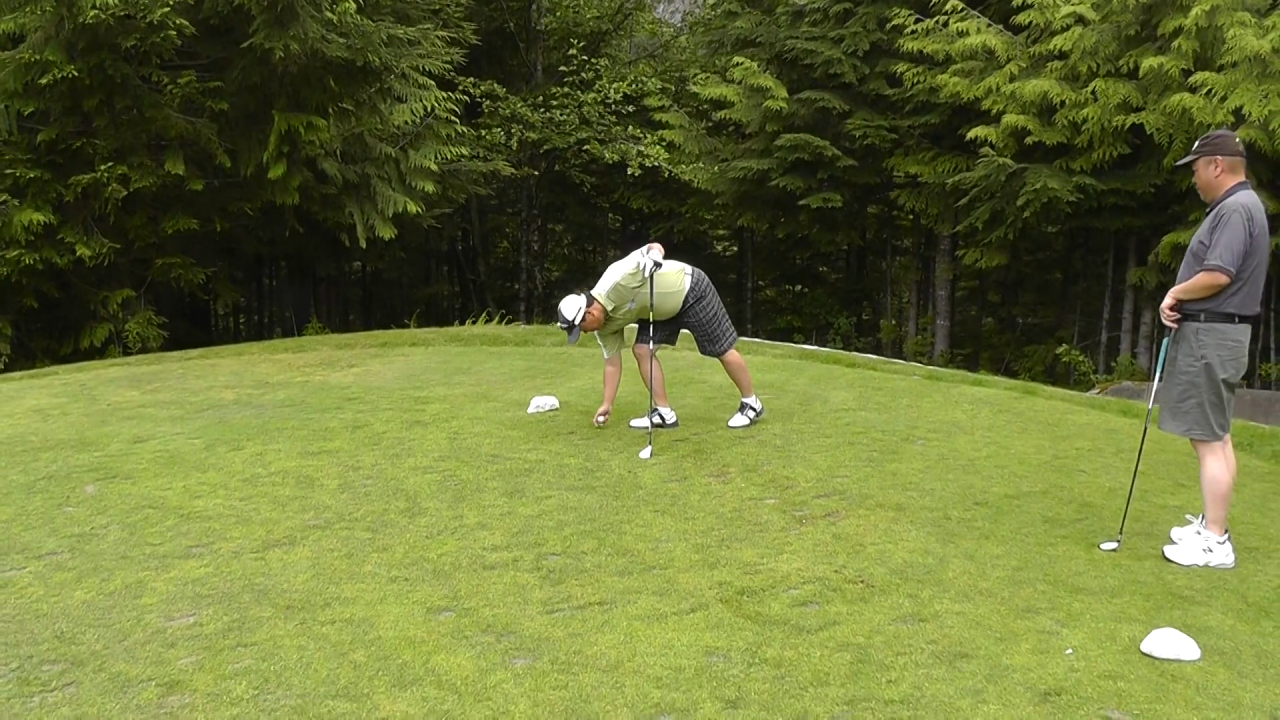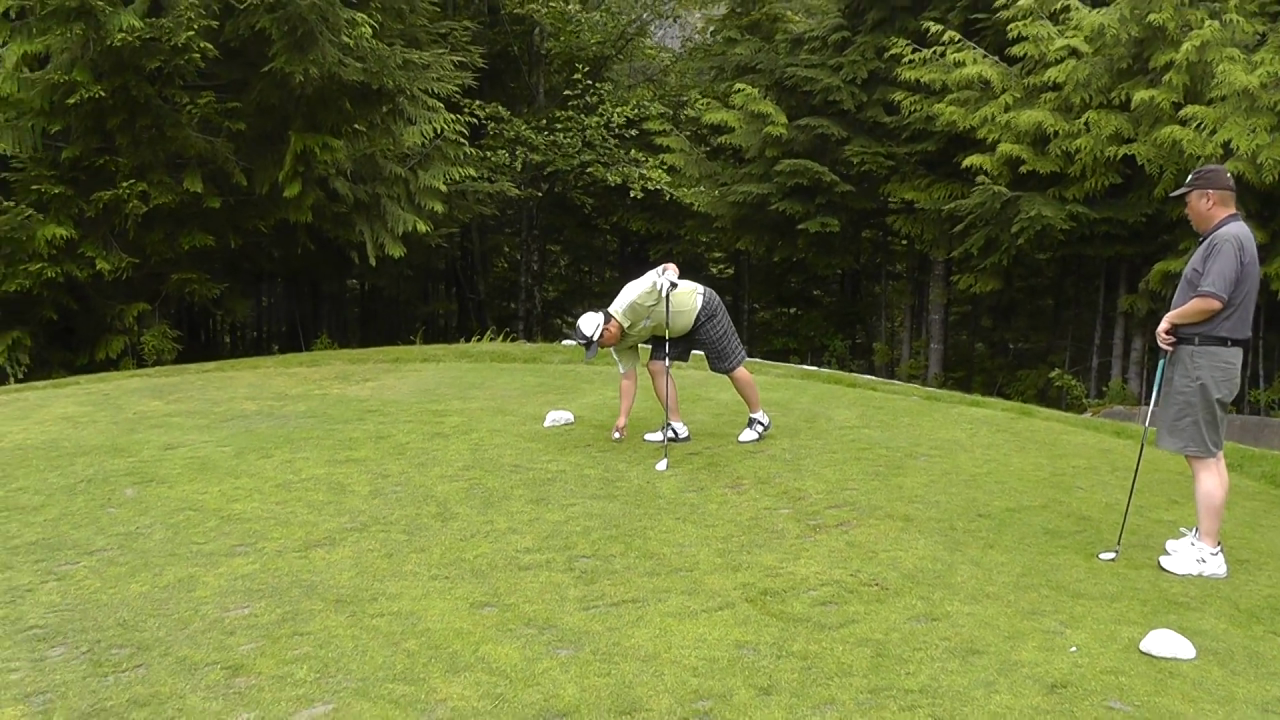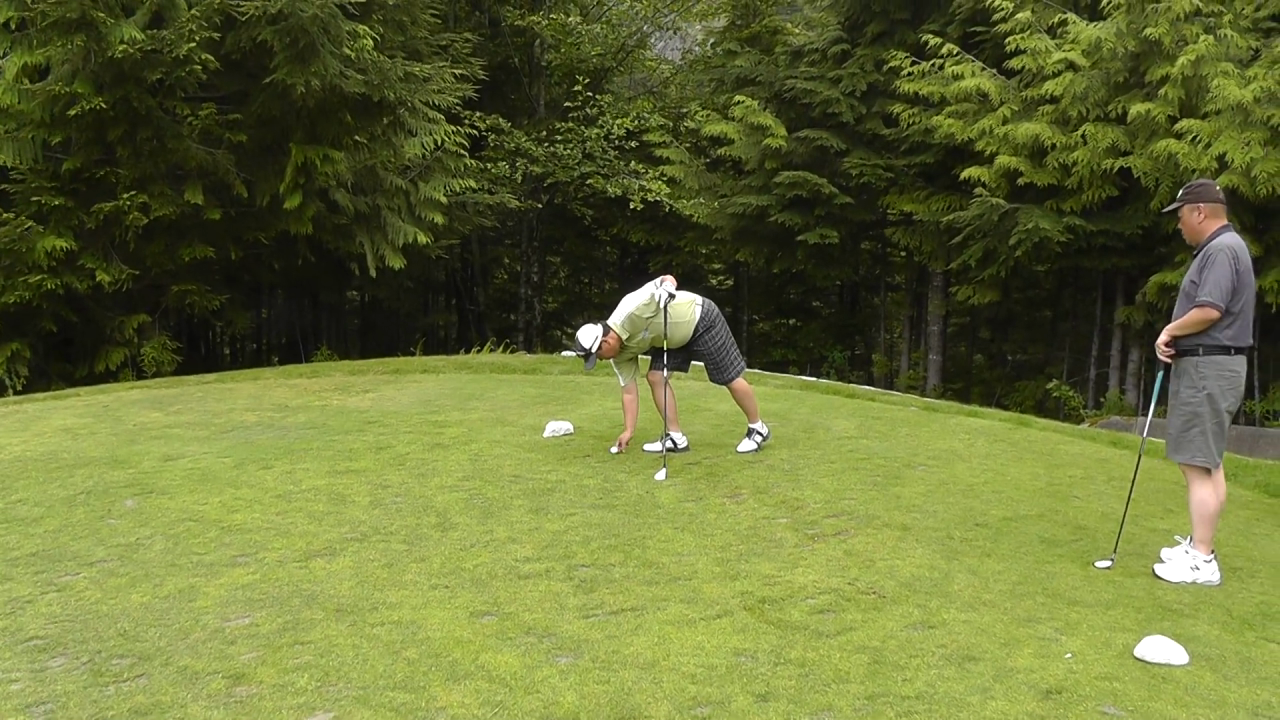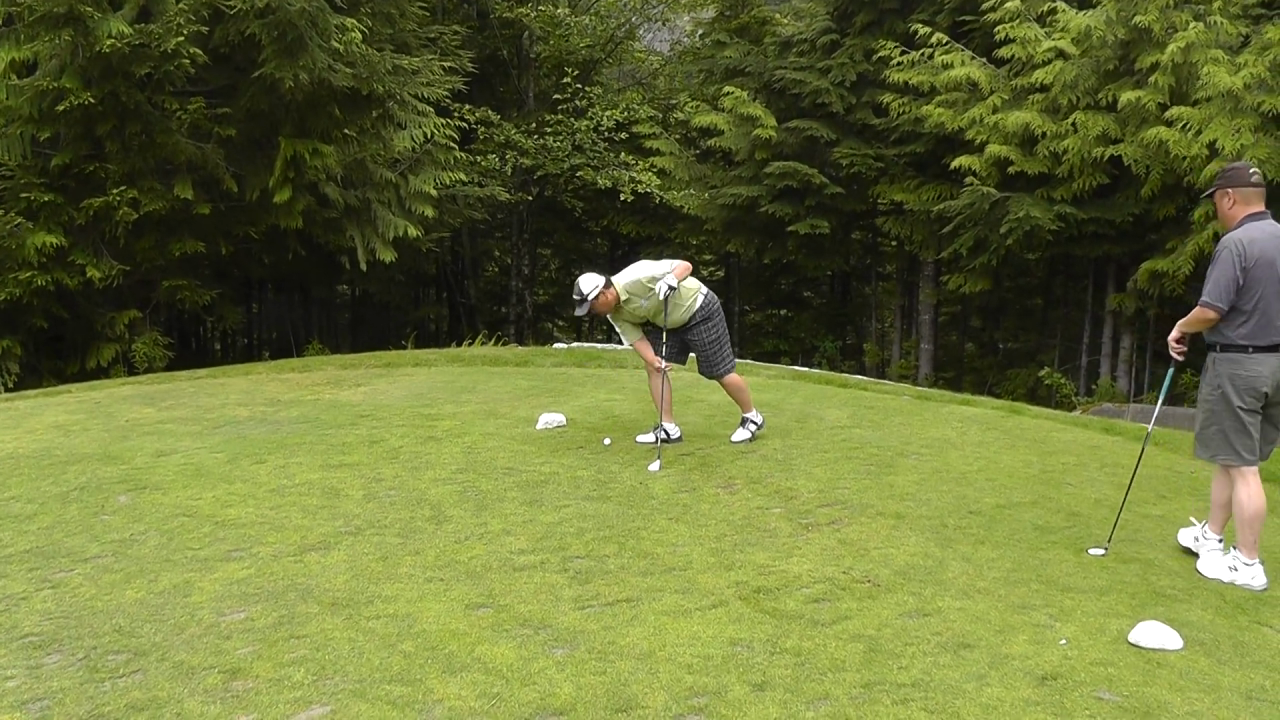
dt=1s
person 1, frame 1
left shoulder: (1236, 207)
right shoulder: (1233, 206)
left elbow: (1218, 275)
left wrist: (1175, 294)
right wrist: (1180, 300)
left hip: (1211, 334)
right hip: (1211, 331)
left knee: (1209, 439)
right knee: (1215, 436)
left ankle: (1215, 542)
right ankle: (1211, 526)
person 1, frame 2
left shoulder: (1227, 238)
right shoulder: (1225, 237)
left elbow: (1211, 301)
left wrist: (1170, 319)
right wrist: (1176, 326)
left hip: (1205, 357)
right hip: (1205, 354)
left knee: (1203, 456)
right knee: (1209, 453)
left ankle: (1208, 553)
right ankle: (1204, 538)
person 1, frame 3
left shoulder: (1221, 249)
right shoulder: (1219, 248)
left elbow: (1209, 310)
left wrist: (1169, 331)
right wrist: (1175, 337)
left hip: (1208, 368)
right hip: (1207, 365)
left knee: (1197, 464)
right knee: (1207, 463)
left ankle: (1201, 560)
right ankle: (1197, 546)
person 1, frame 4
left shoulder: (1236, 243)
left elbow: (1210, 311)
left wrist: (1180, 327)
left hip: (1236, 364)
left knee: (1241, 466)
right knee: (1234, 459)
right ankle: (1210, 536)
person 2, frame 1
left shoulder: (617, 281)
right shoulder: (606, 324)
left elbow: (655, 246)
right elbow: (612, 362)
left wrist: (654, 254)
right wrist: (607, 404)
left hip: (691, 289)
left knee: (723, 349)
right knee: (642, 350)
left ankle: (751, 404)
right ankle: (664, 412)
person 2, frame 2
left shoulder: (633, 300)
right shoulder: (622, 340)
left elbow: (670, 267)
right elbow: (628, 377)
left wrist: (669, 275)
right wrist: (623, 417)
left hip: (702, 308)
left knee: (731, 367)
right knee: (656, 367)
left ankle: (759, 418)
right ankle: (676, 427)
person 2, frame 3
left shoulder: (631, 312)
right shoulder: (622, 352)
left elbow: (668, 279)
right elbow: (629, 391)
left wrist: (667, 286)
right wrist: (629, 430)
left hip: (702, 319)
left knee: (730, 378)
right knee: (655, 377)
left ankle: (757, 429)
right ankle: (675, 437)
person 2, frame 4
left shoulder: (638, 275)
right shoulder: (614, 311)
left elbow: (685, 266)
right elbow: (636, 340)
left wrist: (671, 279)
right wrist: (653, 359)
left hip: (699, 312)
left knee: (720, 371)
right knee: (653, 369)
left ankle: (751, 418)
right ankle: (668, 428)
